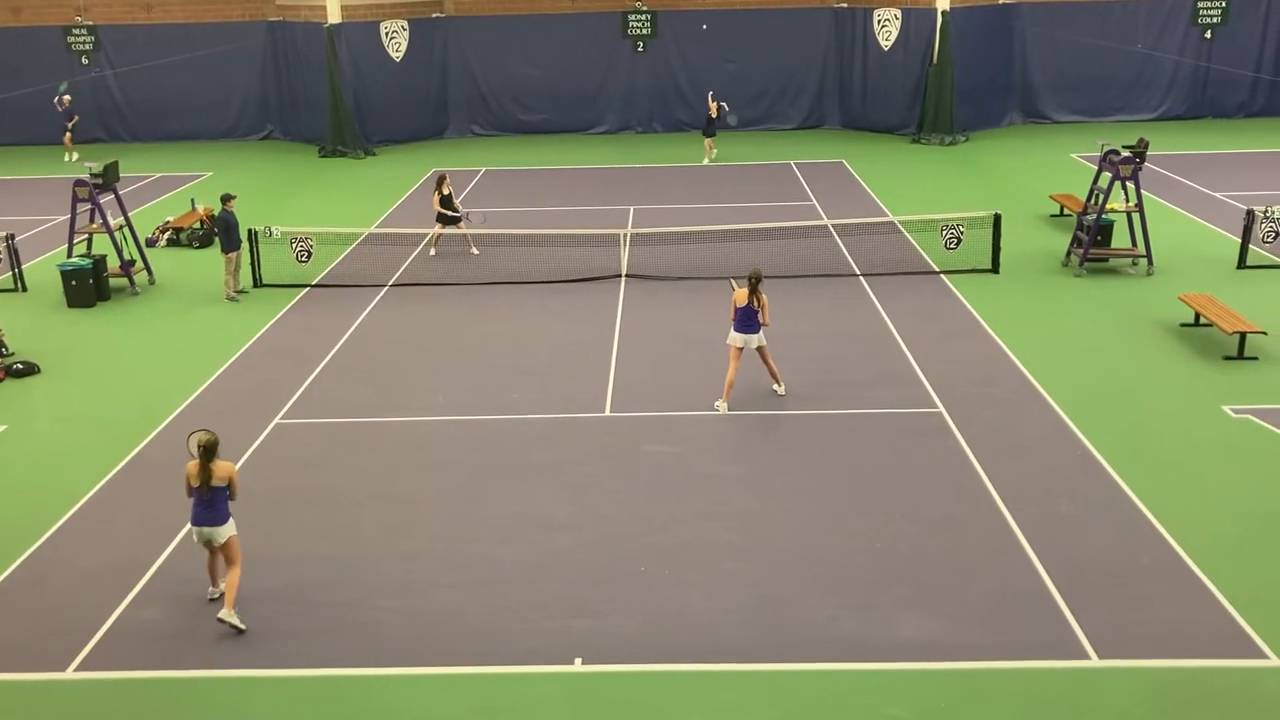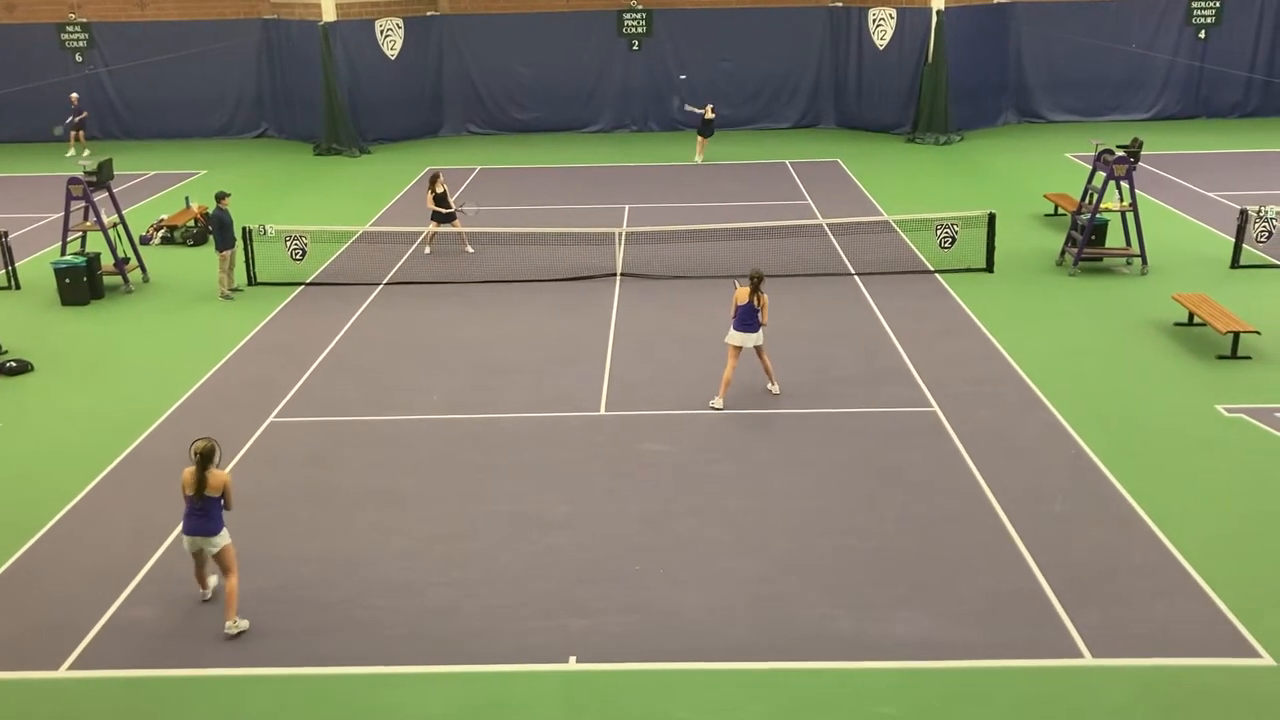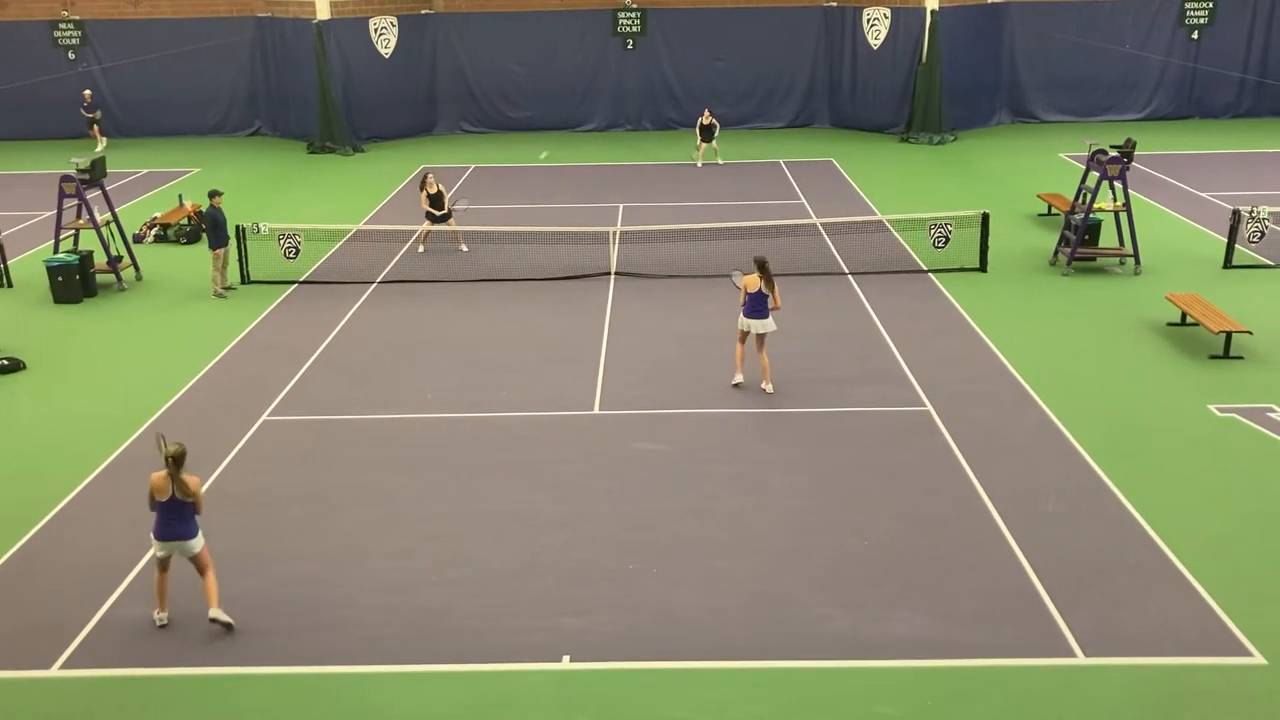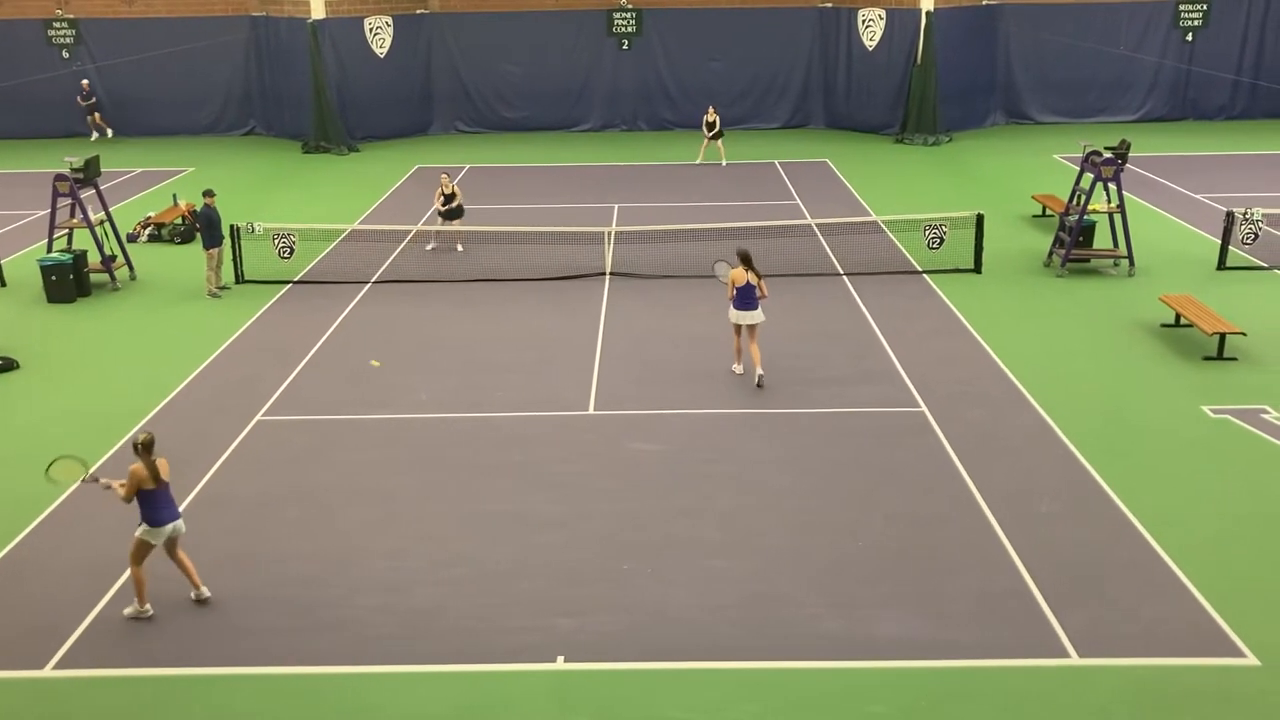
dt=0.4s
person 1, frame 1
left shoulder: (191, 468)
right shoulder: (228, 468)
right elbow: (234, 497)
left hip: (198, 525)
right hip: (220, 524)
left knee: (213, 551)
right knee: (234, 566)
left ankle: (215, 588)
right ankle: (227, 610)
person 1, frame 2
left shoulder: (186, 474)
right shoulder: (223, 478)
right elbow: (228, 507)
left hip: (189, 532)
right hip: (213, 534)
left knee: (199, 562)
right knee: (231, 574)
left ankle: (205, 589)
right ankle: (231, 622)
person 1, frame 3
left shoulder: (155, 479)
right shoulder: (193, 483)
left elbow: (152, 508)
right elbow: (198, 512)
left hip: (163, 537)
right hip: (189, 536)
left knee: (161, 571)
right knee: (207, 572)
left ankle: (161, 614)
right ankle: (215, 611)
person 1, frame 4
left shoulder: (135, 470)
right shoulder: (163, 463)
left elbow: (127, 498)
left wrist: (113, 485)
right wrist: (124, 483)
left hip: (154, 525)
right hip: (175, 519)
left knee: (135, 563)
right knee: (174, 552)
left ankle: (142, 607)
right ankle: (200, 589)
